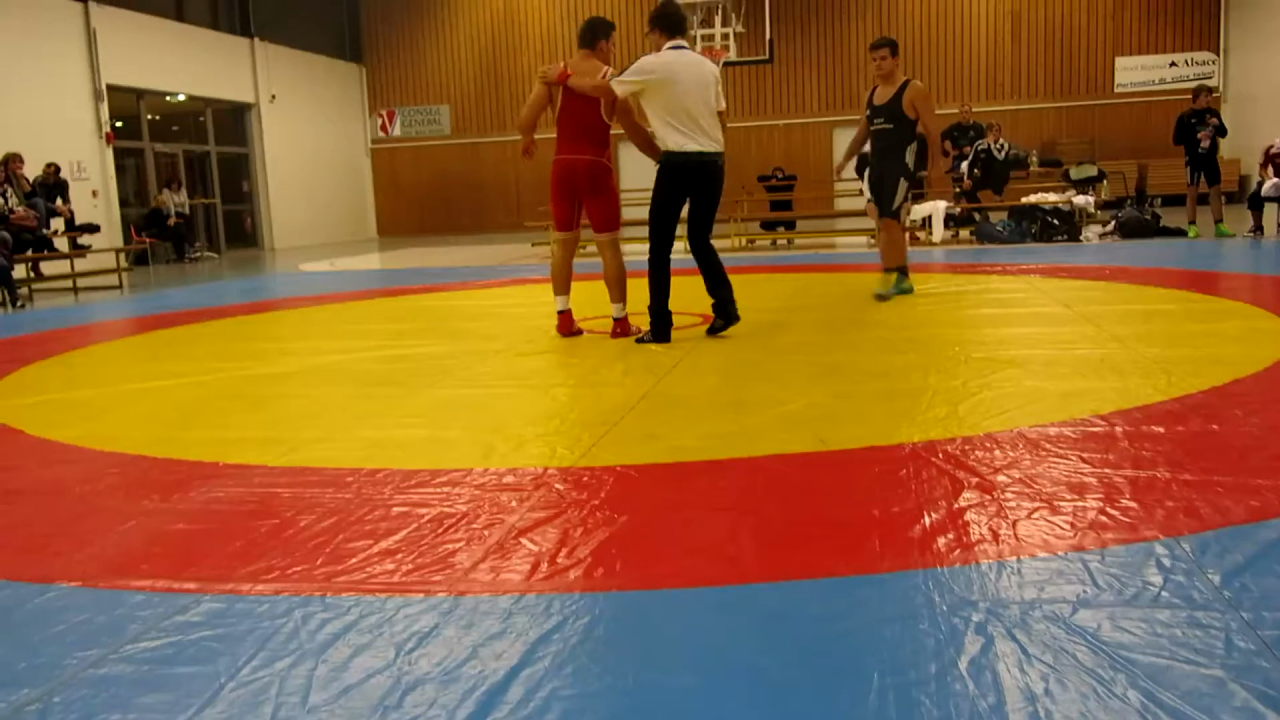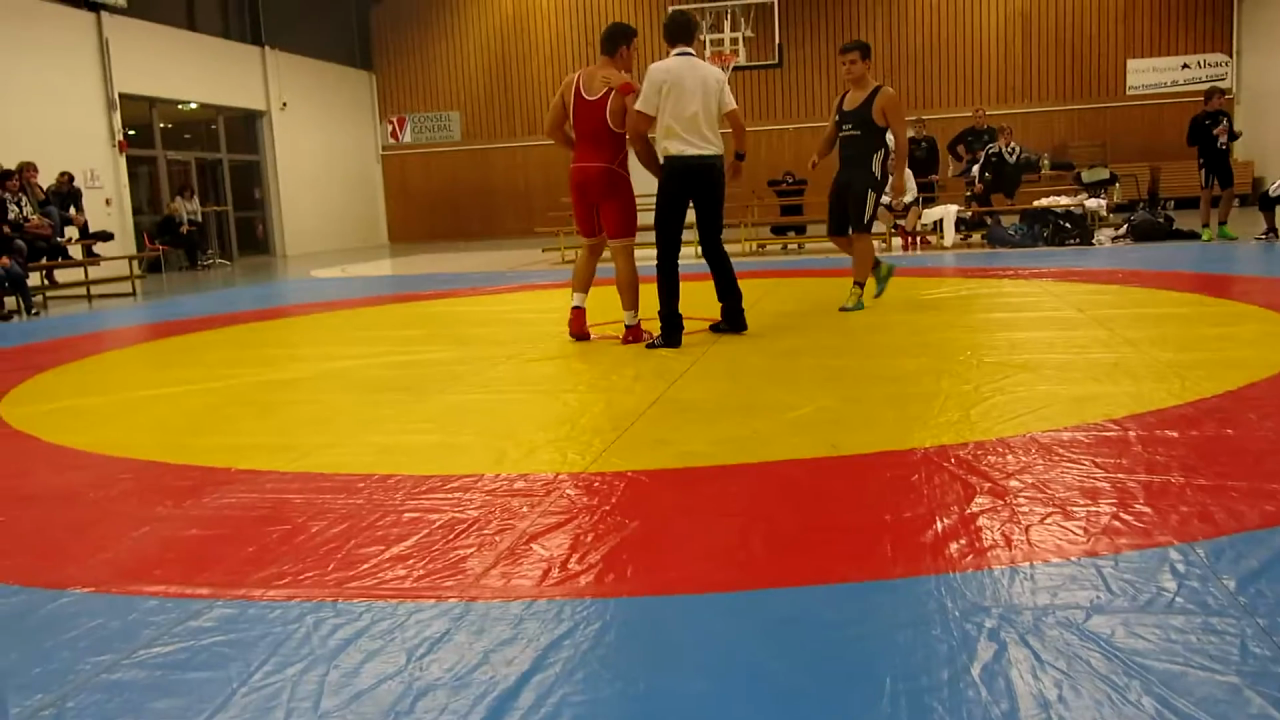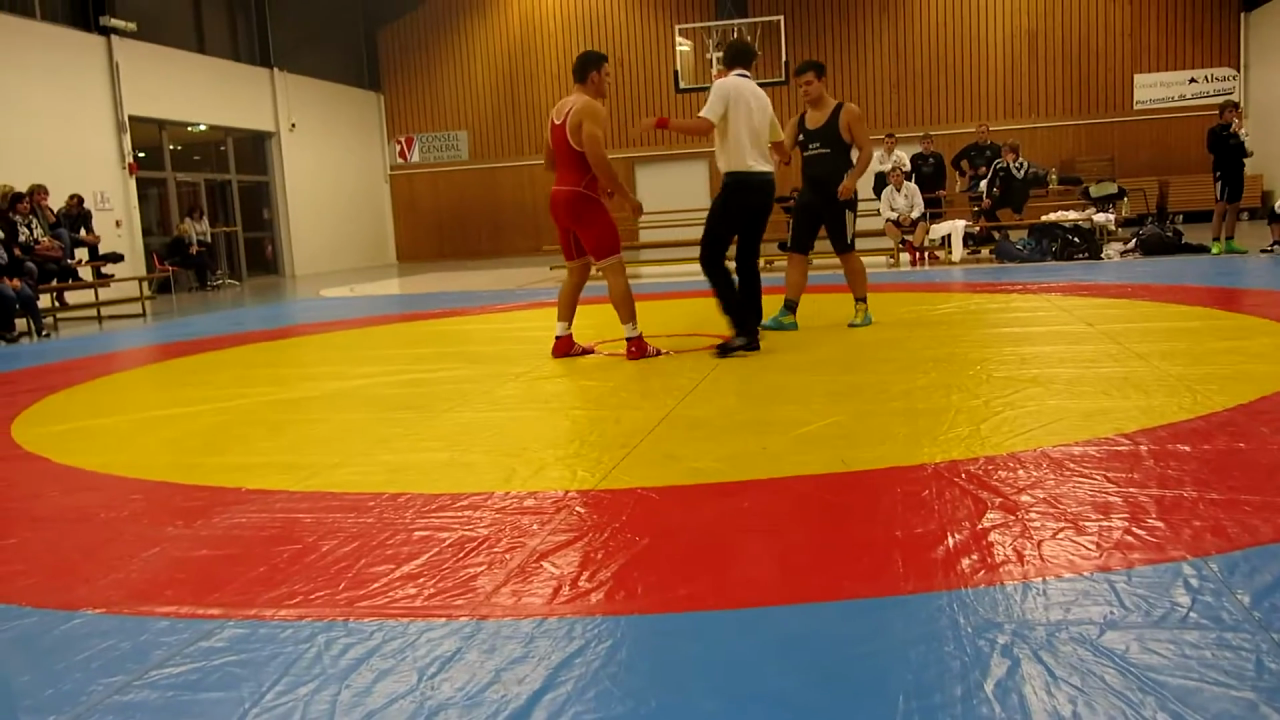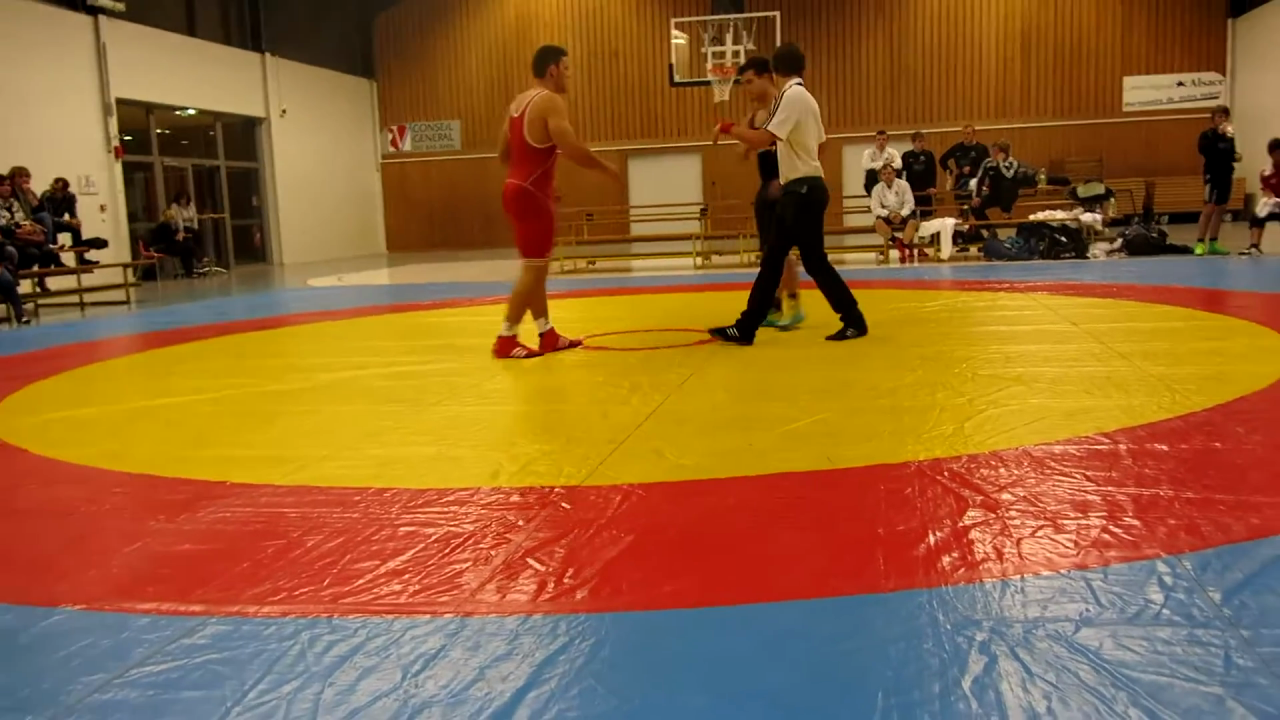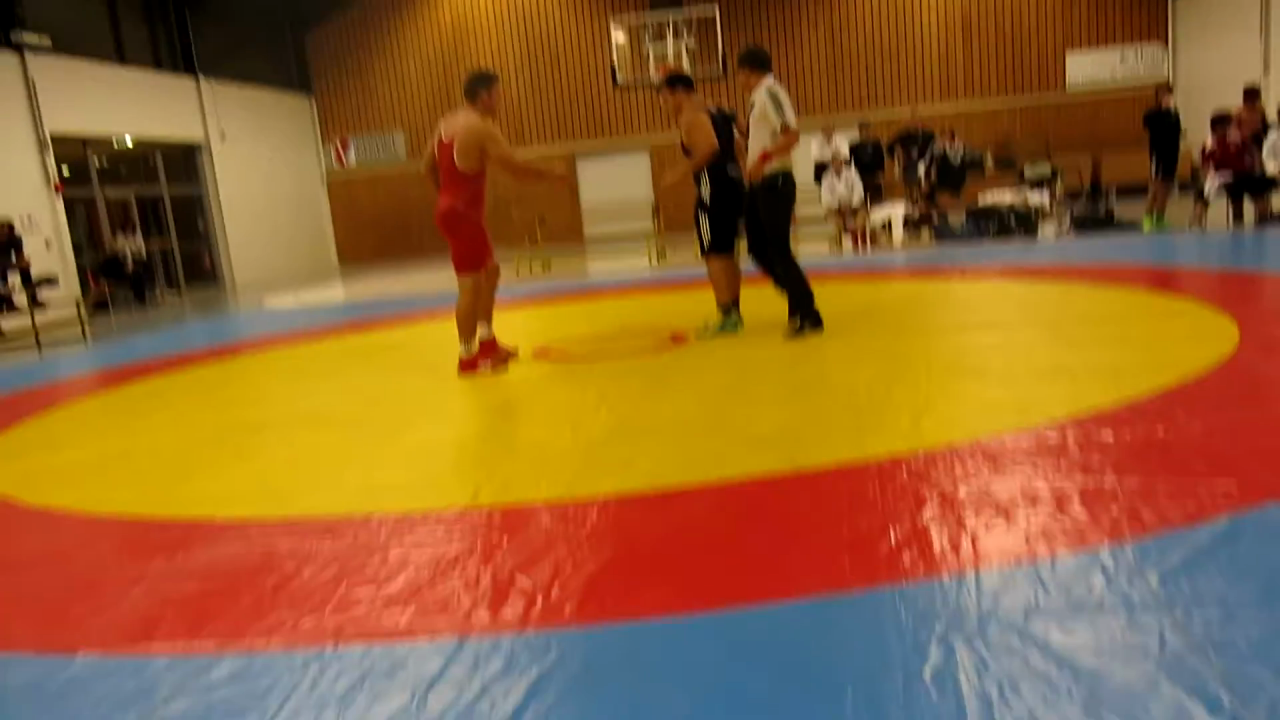
dt=0.4s
person 1, frame 1
left shoulder: (652, 65)
right shoulder: (709, 67)
left elbow: (602, 89)
right elbow: (722, 119)
left wrist: (564, 77)
left hip: (679, 163)
right hip: (713, 162)
left knee: (661, 244)
right knee: (701, 240)
left ankle: (660, 326)
right ankle: (725, 305)
person 1, frame 2
left shoulder: (658, 71)
right shoulder: (714, 74)
left elbow: (640, 125)
right elbow: (737, 122)
right wrist: (739, 158)
left hip: (677, 167)
right hip: (711, 165)
left knee: (668, 250)
right knee: (712, 243)
left ankle: (670, 330)
right ankle: (734, 315)
person 1, frame 3
left shoulder: (724, 86)
right shoulder: (762, 95)
left elbow: (704, 127)
right elbow: (779, 145)
left wrist: (661, 122)
right wrist: (784, 158)
left hip: (739, 182)
right hip: (764, 183)
left knee: (711, 256)
right knee: (748, 260)
left ankle: (742, 327)
right ankle: (747, 333)
person 1, frame 4
left shoulder: (791, 96)
right shoulder: (807, 99)
left elbow: (763, 139)
right elbow: (818, 143)
left wrist: (727, 127)
left hip: (804, 189)
right hip: (800, 187)
left knee: (814, 261)
right knee: (773, 257)
left ankle: (854, 320)
right ankle: (746, 327)
person 1, frame 5
left shoulder: (771, 93)
right shoulder: (760, 97)
left elbow: (791, 136)
left wrist: (762, 158)
left hip: (774, 181)
right hip: (759, 183)
left knee: (777, 250)
right knee: (759, 248)
left ankle: (808, 314)
right ankle: (798, 298)
person 2, frame 1
right shoulder: (613, 79)
left elbow: (526, 120)
right elbow: (634, 131)
left wrist: (527, 141)
left hip: (563, 167)
right hip: (597, 169)
left knee: (563, 245)
right knee: (609, 246)
left ankle: (564, 316)
right ankle: (619, 321)
person 2, frame 2
left shoulder: (571, 82)
right shoulder: (627, 89)
left elbow: (552, 129)
left hip: (579, 174)
right hip: (611, 176)
left knee: (591, 247)
right knee: (623, 253)
left ankle: (578, 315)
right ankle: (632, 327)
person 2, frame 3
left shoulder: (557, 110)
right shoulder: (591, 108)
right elbow: (597, 159)
right wrist: (628, 196)
left hip: (559, 197)
right hip: (583, 199)
left knee: (576, 271)
right knee: (614, 270)
left ankle: (563, 340)
right ankle: (635, 342)
person 2, frame 4
left shoulder: (518, 102)
right shoulder: (551, 101)
left elbow: (503, 153)
right elbow: (571, 148)
right wrist: (606, 167)
left hip: (516, 191)
right hip: (531, 196)
left knee: (536, 268)
right knee: (534, 271)
left ankle: (547, 334)
right ankle: (506, 339)
person 2, frame 5
left shoulder: (445, 125)
right shoulder: (481, 128)
left elbow: (430, 168)
right elbow: (516, 168)
right wrist: (552, 173)
left hip: (453, 209)
right hip: (463, 215)
left knee: (489, 272)
right knee: (471, 285)
left ankle: (486, 341)
right ankle: (468, 357)
person 3, frame 1
left shoulder: (914, 90)
right shoulder: (872, 95)
left elbow: (931, 129)
right elbow: (862, 133)
left wrist: (936, 165)
right wrist: (846, 158)
left hip: (902, 164)
right hip: (877, 165)
left knee: (890, 219)
right knee: (885, 224)
left ankle: (888, 277)
right ankle: (902, 278)
person 3, frame 2
left shoulder: (885, 96)
right shoulder: (841, 101)
left elbow: (900, 137)
right elbow: (831, 136)
left wrist: (899, 174)
right wrist: (818, 155)
left hip: (870, 172)
right hip: (844, 172)
left knee: (860, 232)
right knee: (837, 233)
left ankle: (857, 292)
right ankle: (878, 267)
person 3, frame 3
left shoulder: (848, 113)
right shoulder: (798, 121)
left elbow: (866, 151)
right elbow: (784, 150)
left wrist: (852, 179)
left hip: (838, 193)
right hip: (808, 193)
left knee: (846, 253)
right knee: (796, 253)
left ankle: (862, 307)
right ankle: (788, 314)
person 3, frame 4
right shoulder: (752, 116)
right elbow: (746, 152)
right wrist: (747, 148)
right hip: (766, 186)
right knee: (768, 250)
left ankle: (793, 304)
right ankle: (774, 309)
person 3, frame 5
left shoulder: (690, 116)
right shoulder: (718, 113)
left elbow: (708, 148)
right elbow: (725, 152)
left wrist: (680, 173)
left hip: (713, 189)
right hip: (732, 185)
left knee: (714, 254)
right knee: (726, 253)
left ankle: (726, 314)
right ankle: (732, 311)
